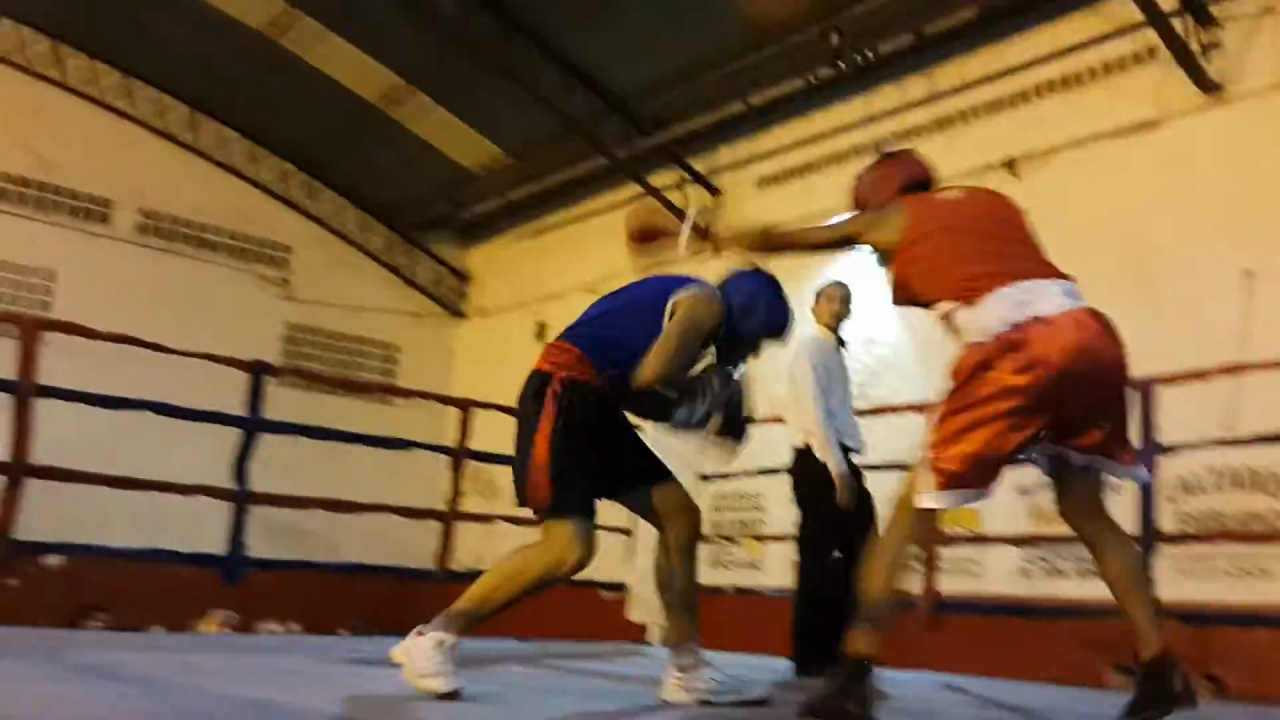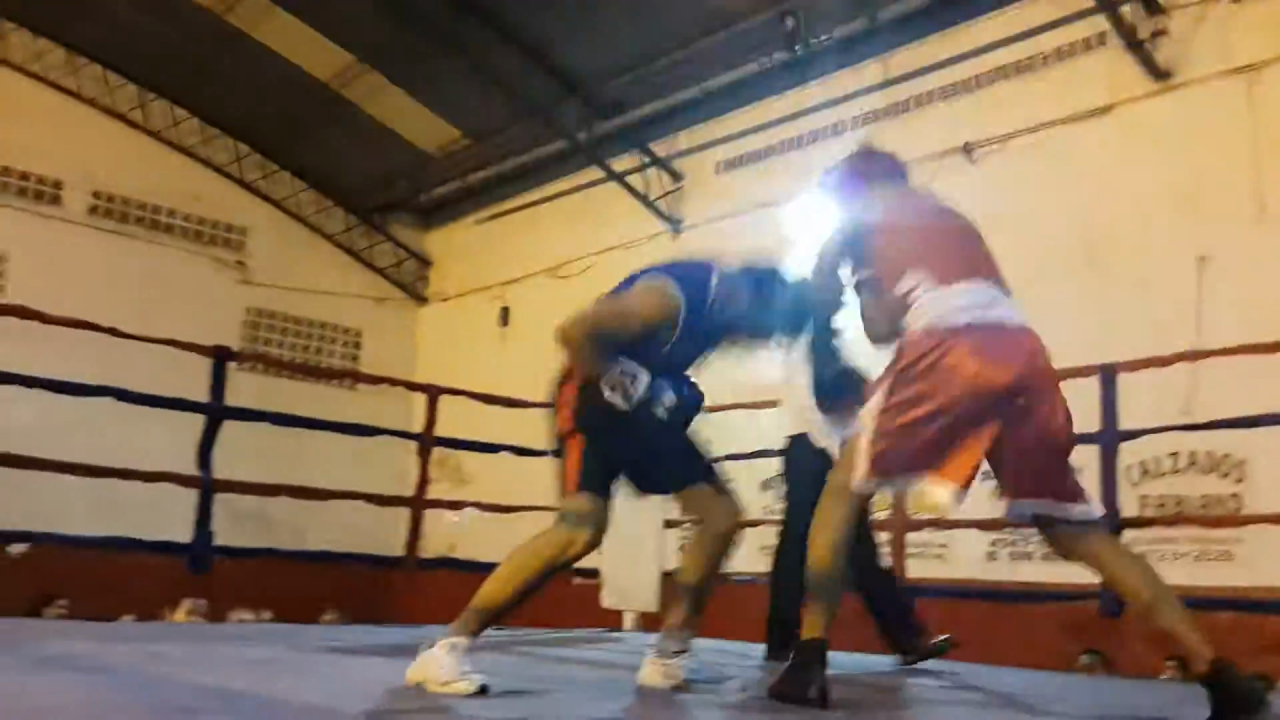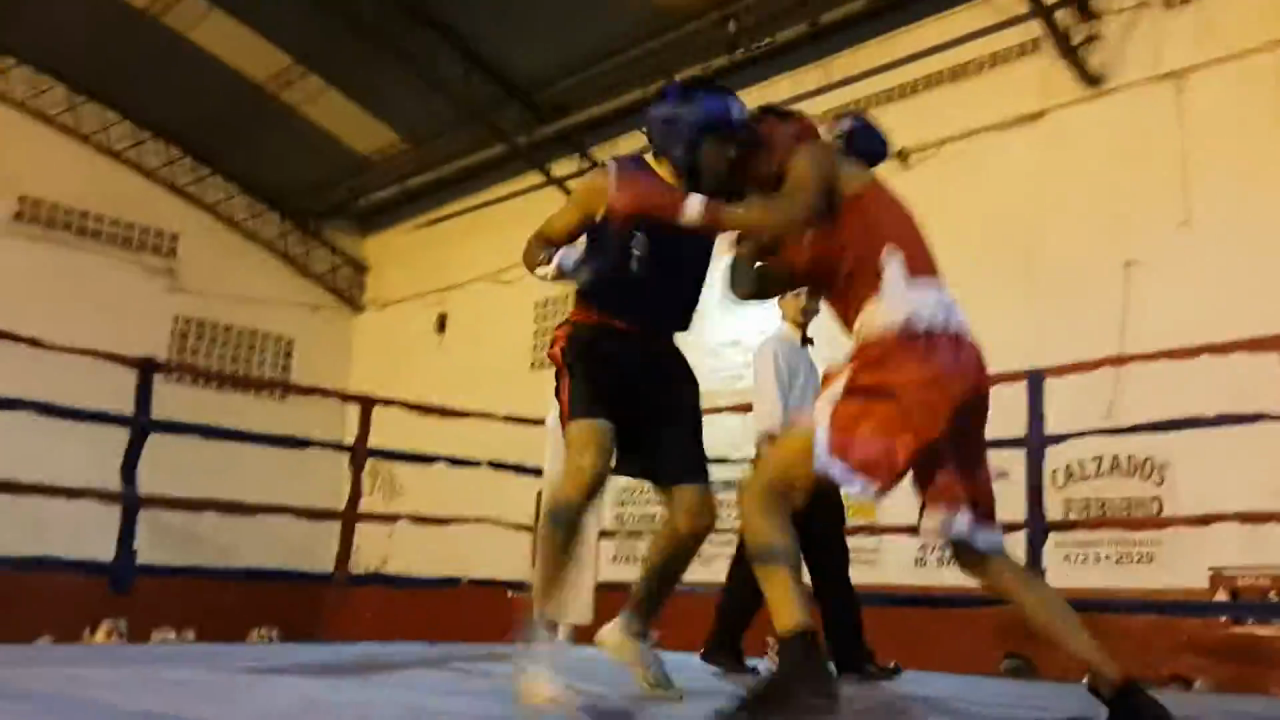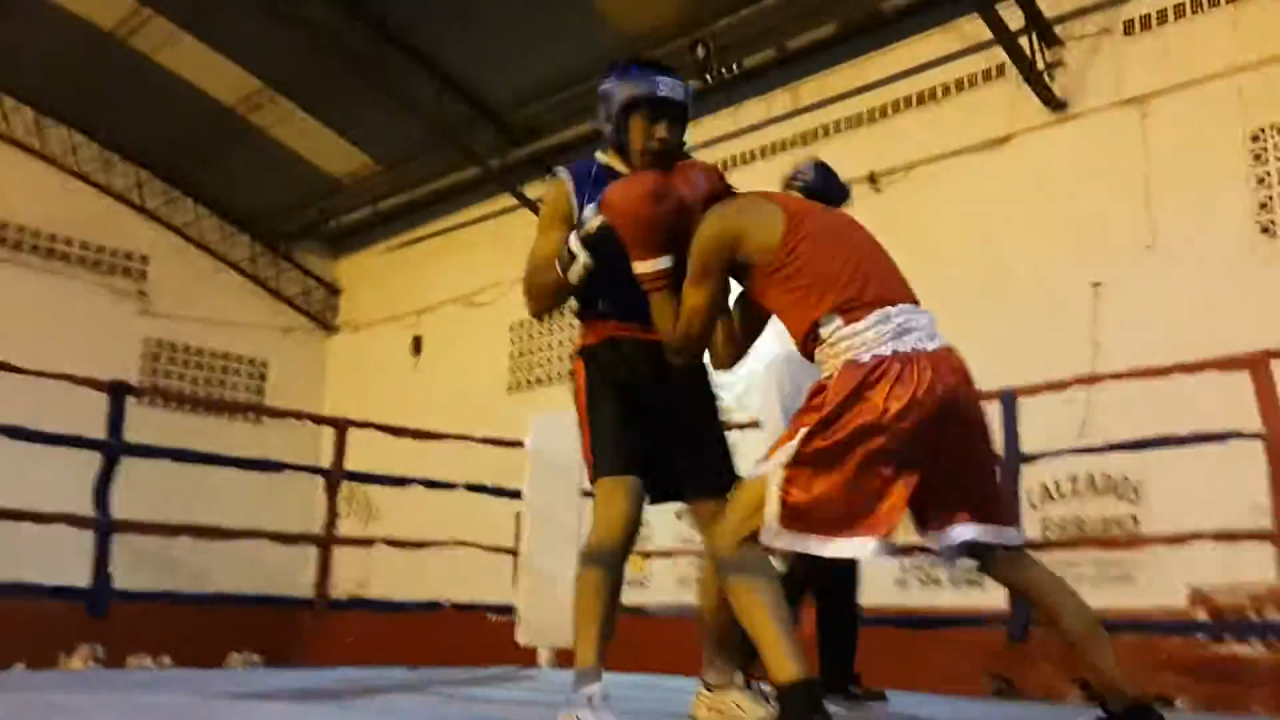
dt=0.2s
person 1, frame 1
left shoulder: (888, 221)
right shoulder: (990, 203)
left elbow: (789, 236)
left wrist: (729, 237)
left hip: (1017, 345)
right hip: (1086, 331)
left knee: (911, 512)
right knee: (1084, 509)
right ankle: (1159, 669)
person 1, frame 2
left shoulder: (870, 207)
right shoulder: (949, 219)
left hip: (954, 349)
right hip: (1016, 347)
left knee: (843, 488)
right knee: (1077, 534)
left ankle: (807, 664)
person 1, frame 3
left shoulder: (817, 160)
right shoulder: (819, 237)
left elbow: (784, 221)
right elbow: (749, 284)
left wrist: (683, 207)
left hip: (912, 353)
right hip: (949, 363)
left knee: (763, 493)
right knee: (982, 554)
left ankle: (801, 664)
person 1, frame 4
left shoulder: (719, 224)
right shoulder: (786, 213)
left elbow: (680, 346)
left wrist: (648, 259)
left hip: (878, 381)
right hip: (939, 372)
left knee: (733, 540)
right knee: (1006, 560)
person 2, frame 1
left shoulder: (686, 302)
right shoulder: (708, 303)
right elbow: (651, 378)
left wrist: (699, 401)
right wrist: (698, 404)
left hip: (597, 401)
right hip: (566, 394)
left knee: (680, 515)
right knee: (567, 551)
left ankle: (687, 668)
right ankle: (434, 636)
person 2, frame 2
left shoulder: (721, 294)
right shoulder: (669, 298)
right elbow: (571, 331)
right wrist: (631, 383)
left hip: (642, 405)
right hip: (598, 399)
left knee: (722, 515)
right knee: (579, 531)
left ankle: (669, 652)
right ankle: (451, 646)
person 2, frame 3
left shoulder: (707, 190)
right shoulder: (613, 183)
right elbow: (535, 250)
right wrist: (564, 261)
left hip: (657, 353)
right hip: (596, 343)
left knee: (694, 514)
right knee: (588, 463)
left ankle: (633, 626)
right ankle: (539, 631)
person 2, frame 4
right shoulder: (573, 189)
right elbow: (538, 303)
right wrist: (581, 253)
left hip: (679, 366)
right hip: (612, 360)
right knee: (618, 515)
person 3, frame 1
left shoulder: (833, 353)
right shoulder: (810, 349)
right elbow: (813, 414)
left wrist: (844, 468)
right wrist: (838, 470)
left hip: (834, 461)
right hip: (819, 462)
left knee: (858, 551)
right knee: (820, 557)
left ankle: (821, 651)
right ankle: (813, 655)
person 3, frame 2
left shoulder: (832, 344)
right shoulder: (812, 339)
right elbow: (811, 401)
right wrist: (842, 453)
left hip: (832, 455)
right hip: (811, 452)
left knee: (859, 550)
right knee: (799, 550)
left ankle: (907, 639)
right ankle: (782, 643)
person 3, frame 3
left shoulder: (804, 355)
right shoulder: (775, 346)
right elbow: (772, 410)
left knee: (831, 559)
left ankle: (851, 653)
right ankle: (723, 647)
person 3, frame 4
left shoulder: (826, 375)
right shoulder: (783, 365)
right elbow: (776, 422)
left knee: (837, 575)
right knee: (809, 566)
left ankle: (837, 676)
